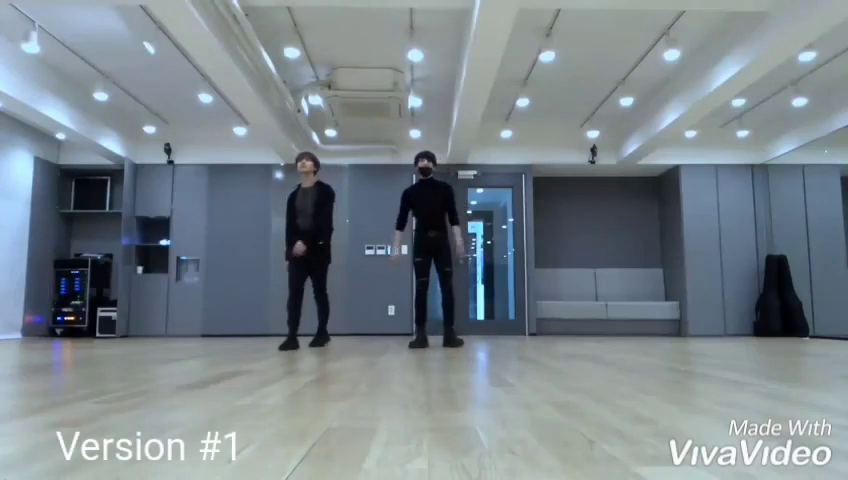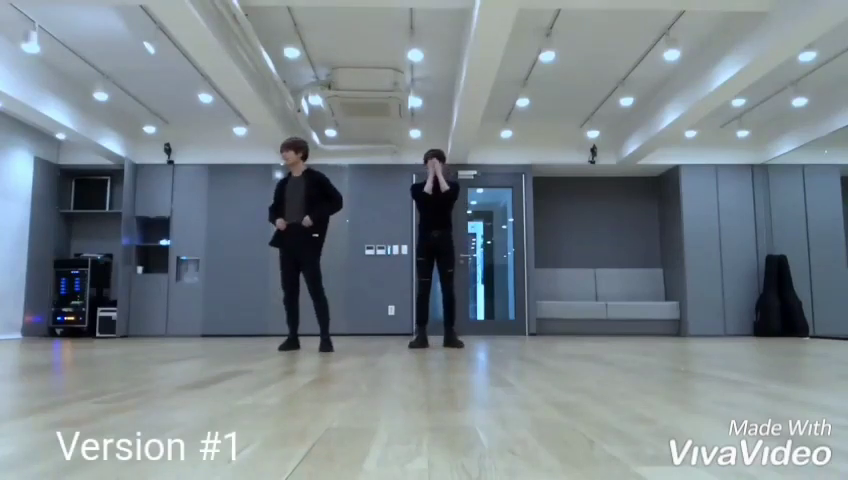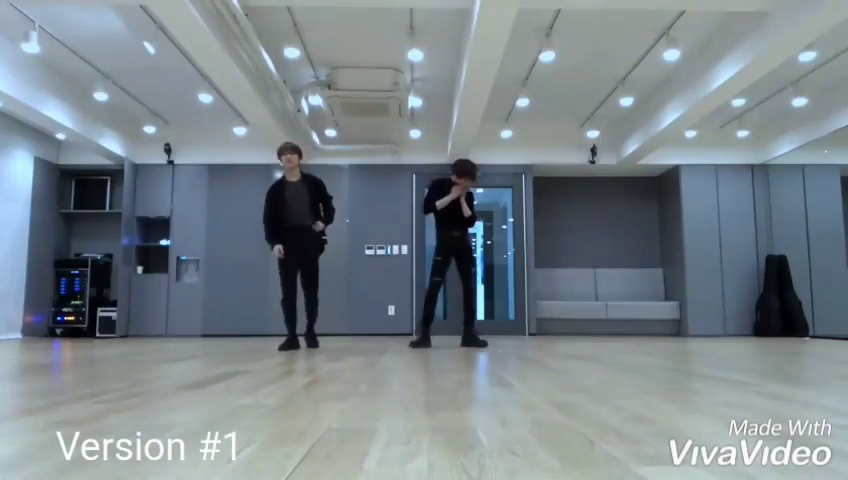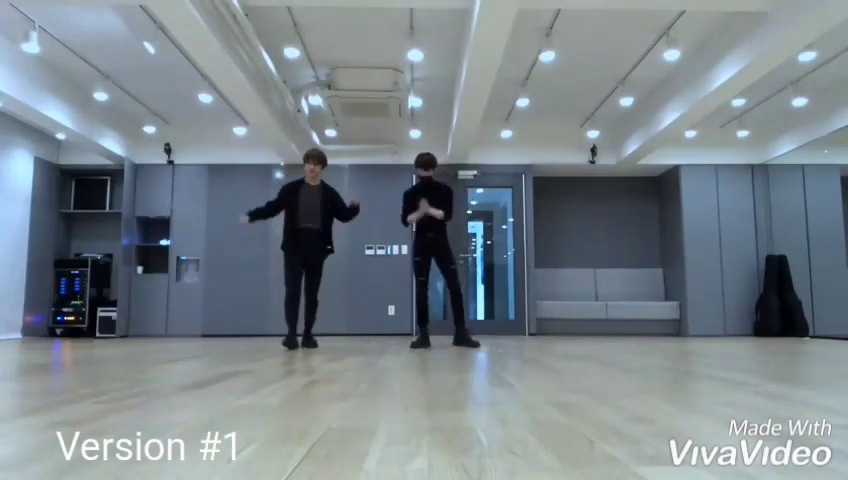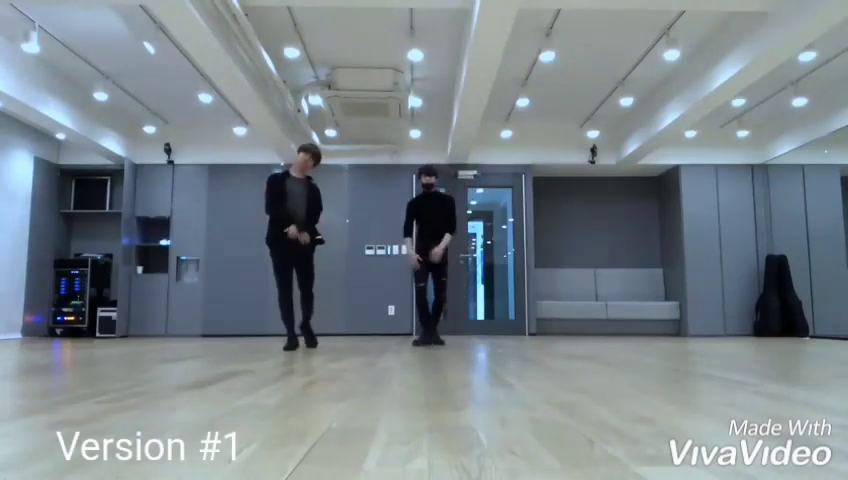
dt=1s
person 1, frame 1
left shoulder: (325, 191)
right shoulder: (293, 196)
left elbow: (323, 219)
right elbow: (290, 225)
left wrist: (305, 241)
right wrist: (289, 249)
left hip: (318, 247)
right hip: (297, 249)
left knee: (320, 291)
right knee: (295, 291)
left ankle: (322, 333)
right ankle: (292, 337)
person 1, frame 2
left shoulder: (316, 179)
right shoulder: (283, 184)
left elbow: (337, 201)
right elbow: (274, 208)
left wrist: (314, 216)
right wrist: (275, 219)
left hip: (308, 239)
right hip: (286, 240)
left knee: (315, 288)
right knee: (289, 290)
left ankle: (325, 337)
right ankle: (293, 337)
person 1, frame 3
left shoulder: (314, 183)
right shoulder: (276, 189)
left elbow: (328, 205)
right elbow: (269, 219)
left wrist: (325, 222)
right wrist: (274, 242)
left hip: (310, 241)
right hip: (287, 242)
left knee: (311, 289)
right knee: (288, 291)
left ankle: (310, 330)
right ankle: (291, 336)
person 1, frame 4
left shoulder: (329, 193)
right shoulder: (291, 189)
left elbow: (343, 215)
right elbow: (272, 208)
left wrist: (354, 207)
right wrist: (252, 215)
left hip: (317, 245)
right hip: (294, 244)
left knee: (312, 292)
right knee: (292, 290)
left ankle: (308, 334)
right ankle: (291, 334)
person 1, frame 5
left shoulder: (312, 187)
right shoulder: (276, 180)
left elbow: (315, 213)
right elbow: (271, 208)
left wrist: (305, 230)
right wrist: (290, 224)
left hip: (304, 241)
right hip: (280, 240)
left knee: (307, 287)
right knee: (285, 289)
left ankle: (306, 326)
right ankle: (291, 335)
person 2, frame 1
left shoulder: (445, 188)
right shoulder: (410, 192)
left elbow: (453, 216)
right elbow: (401, 221)
left wrist: (459, 241)
right wrist: (396, 246)
left hip: (442, 239)
right hip: (421, 240)
left knee: (447, 287)
right knee: (421, 287)
left ankle: (449, 333)
right ankle: (420, 334)
person 2, frame 2
left shoulder: (452, 185)
right shoulder: (418, 187)
left elbow: (450, 198)
right elbow: (423, 199)
left wrist: (439, 174)
right wrist: (431, 175)
left hip: (444, 239)
right hip: (425, 240)
left knee: (448, 287)
right knee: (423, 288)
left ankle: (450, 333)
right ankle: (421, 334)
person 2, frame 3
left shoulder: (468, 195)
right shoulder: (438, 185)
left elbow: (471, 222)
right elbow: (426, 208)
left wrist: (462, 200)
right wrist: (451, 196)
left hip: (463, 242)
right hip: (444, 240)
left knee: (469, 287)
right knee: (434, 286)
left ankle: (469, 333)
right ankle: (424, 334)
person 2, frame 4
left shoulder: (444, 190)
right shoulder: (410, 193)
left elbow: (447, 215)
right elbow: (405, 220)
left wrist: (430, 210)
right wrist: (418, 214)
left hip: (440, 240)
right hip: (421, 241)
left knee: (454, 285)
right knee: (421, 288)
left ankle: (461, 332)
right ankle: (423, 334)
person 2, frame 5
left shoulder: (447, 201)
right shoulder: (414, 203)
left elbow: (451, 227)
right elbow: (407, 229)
left wrist: (441, 247)
right wrist: (411, 251)
left hip: (439, 251)
right hip: (421, 251)
left knee: (440, 294)
right knee: (420, 292)
left ankle: (431, 329)
right ankle: (426, 332)
